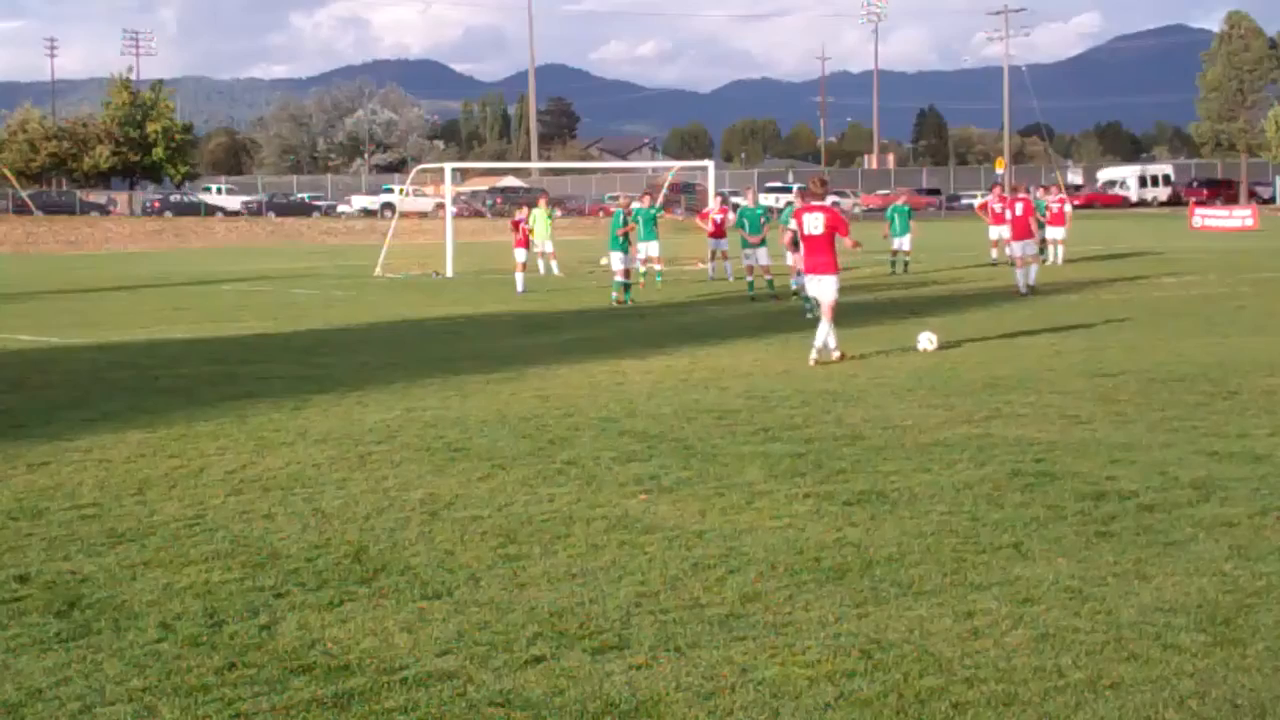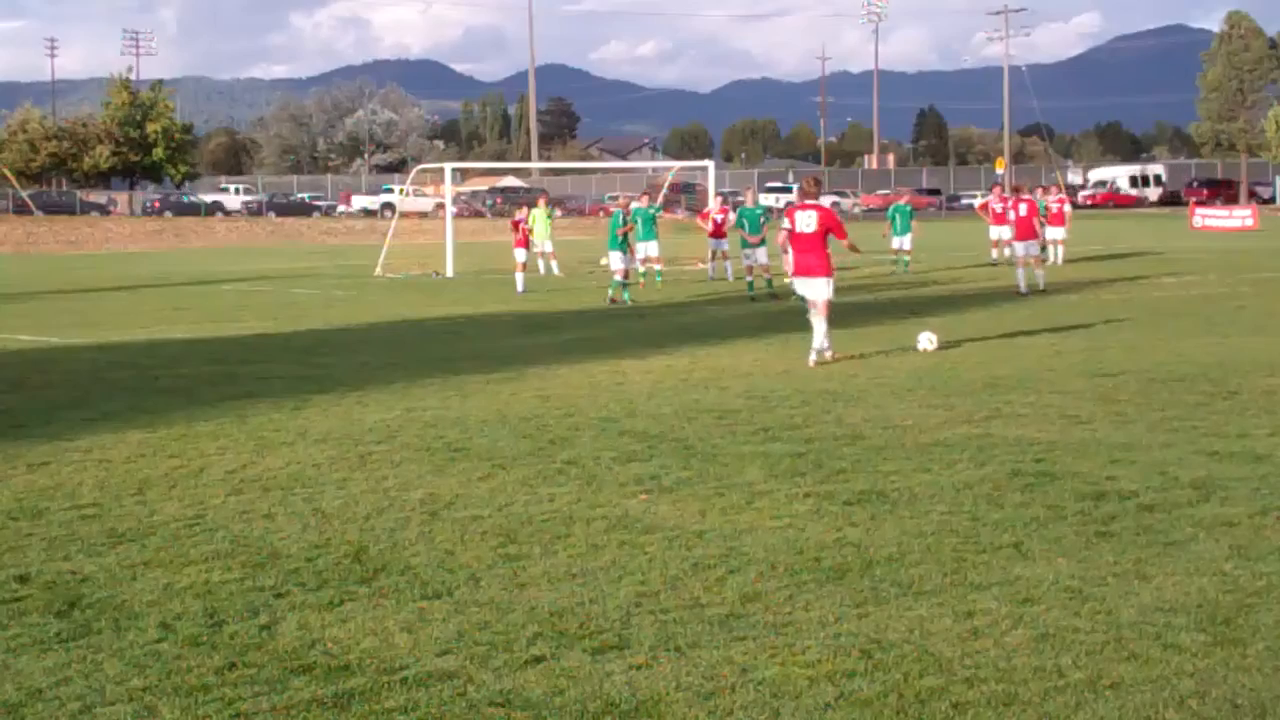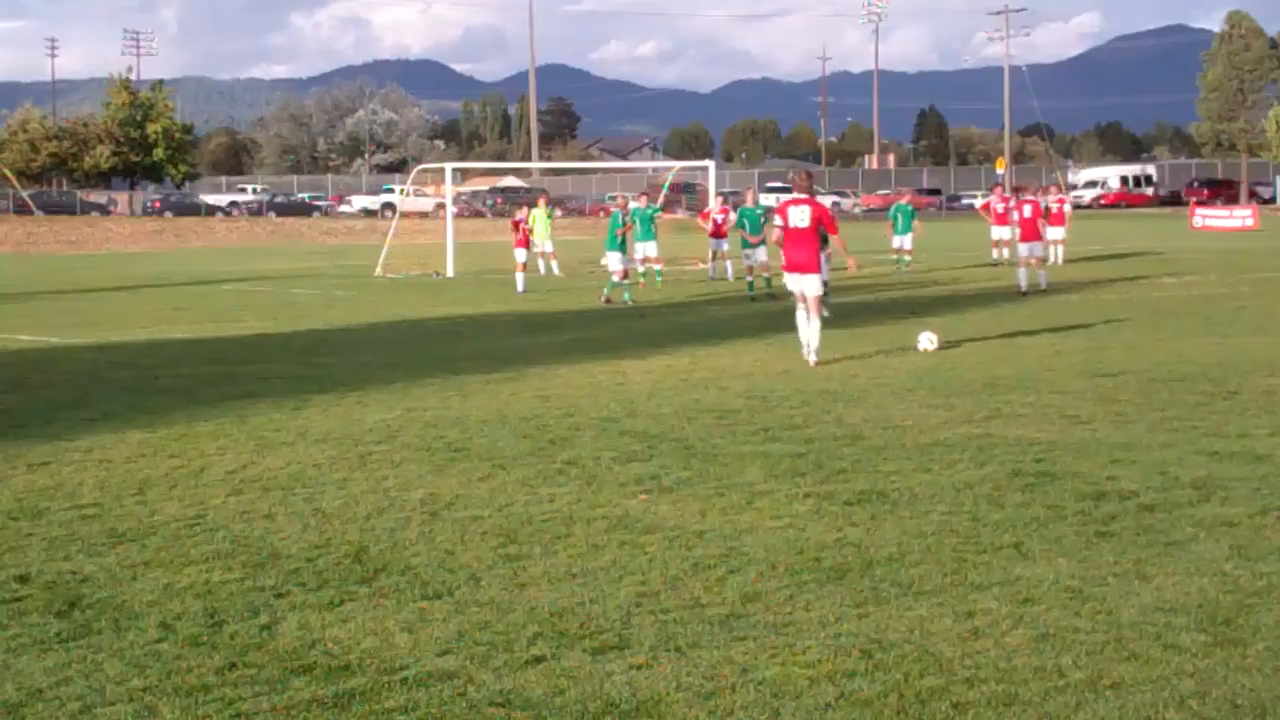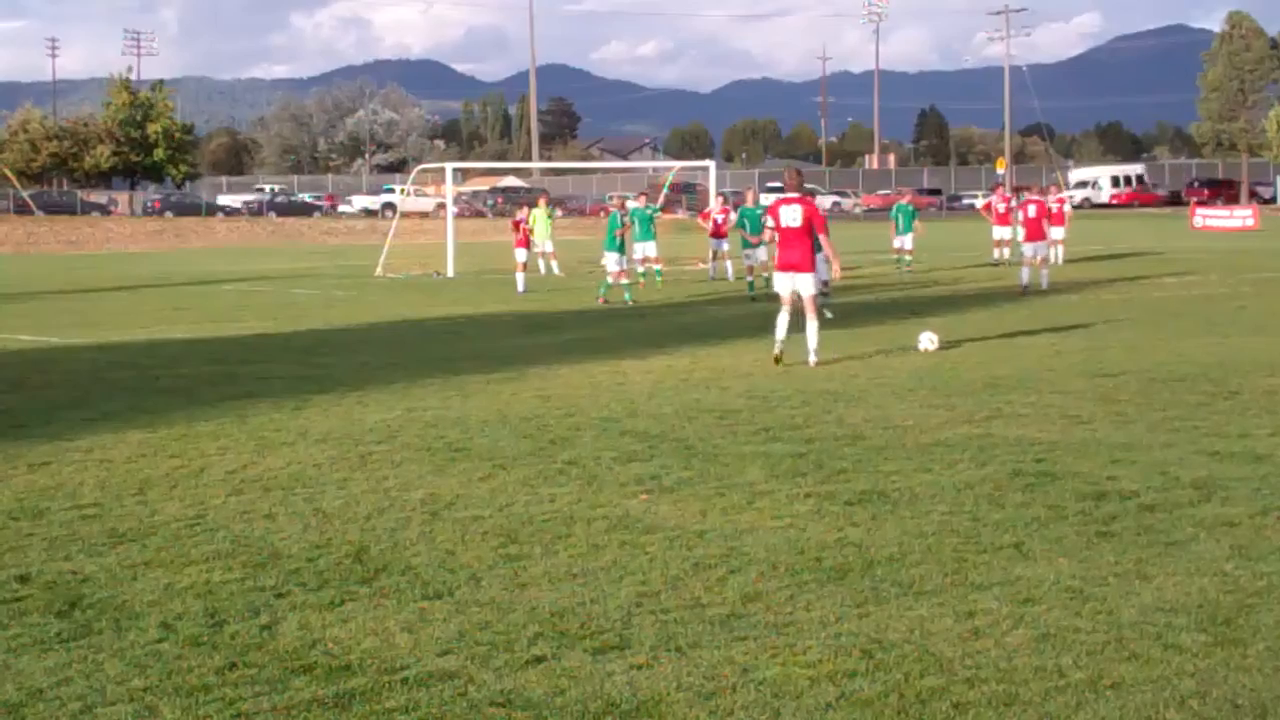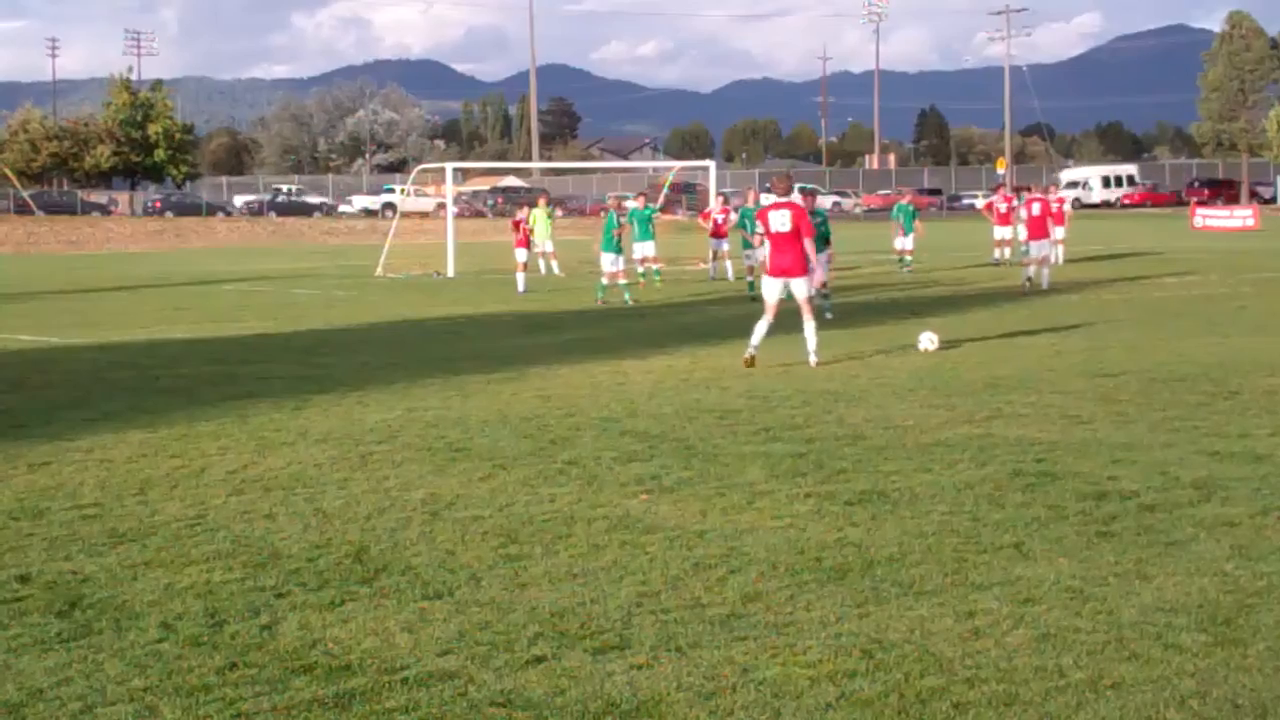
dt=0.1s
person 1, frame 1
left shoulder: (799, 213)
right shoulder: (833, 214)
left elbow: (787, 240)
right elbow: (849, 243)
right wrist: (857, 244)
left hip: (810, 270)
right hip: (828, 269)
left knee: (825, 310)
right knee: (827, 315)
left ankle: (834, 350)
right ankle: (815, 351)
person 1, frame 2
left shoulder: (791, 212)
right shoulder: (827, 213)
left elbow: (781, 239)
right elbow: (844, 242)
left wrist: (790, 253)
right wrist: (855, 249)
left hip: (799, 269)
right hip: (819, 269)
left knee: (814, 309)
right knee: (822, 315)
left ankle: (825, 348)
right ankle: (814, 355)
person 1, frame 3
left shoulder: (783, 208)
right shoulder: (819, 208)
left elbow: (775, 237)
right elbow: (835, 237)
right wrist: (848, 257)
left hip: (790, 264)
right hip: (810, 264)
left knee: (801, 305)
right knee: (815, 311)
left ankle: (805, 346)
right ankle: (812, 355)
person 1, frame 4
left shoulder: (774, 207)
right shoulder: (810, 206)
left elbow: (767, 238)
right elbow: (823, 237)
right wrist: (834, 262)
left hip: (783, 265)
right hip: (804, 265)
left knee: (786, 308)
right knee: (810, 312)
left ankle: (779, 343)
right ankle: (812, 355)
person 1, frame 5
left shoulder: (765, 212)
right shoulder: (799, 211)
left elbow: (757, 242)
right elbow: (808, 242)
right wrist: (817, 268)
left hip: (774, 269)
right hip: (796, 269)
left knee: (768, 315)
right knee: (807, 312)
left ankle: (752, 349)
right ankle: (812, 355)
